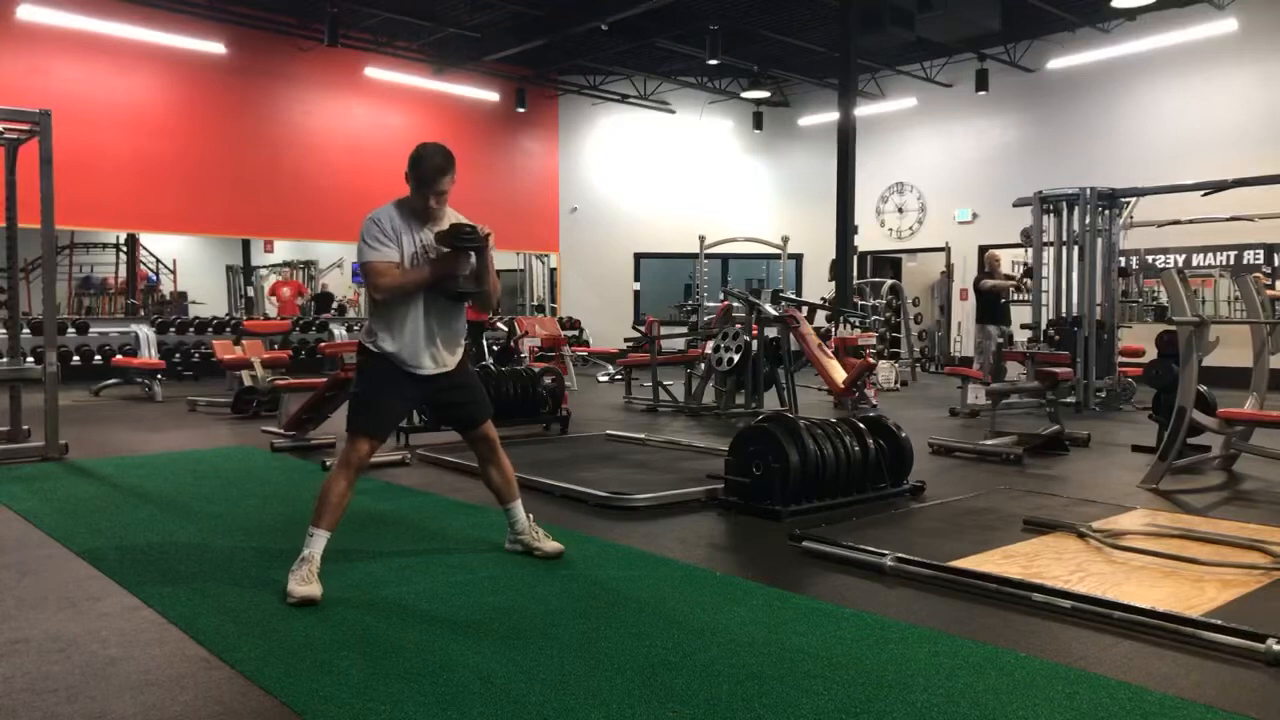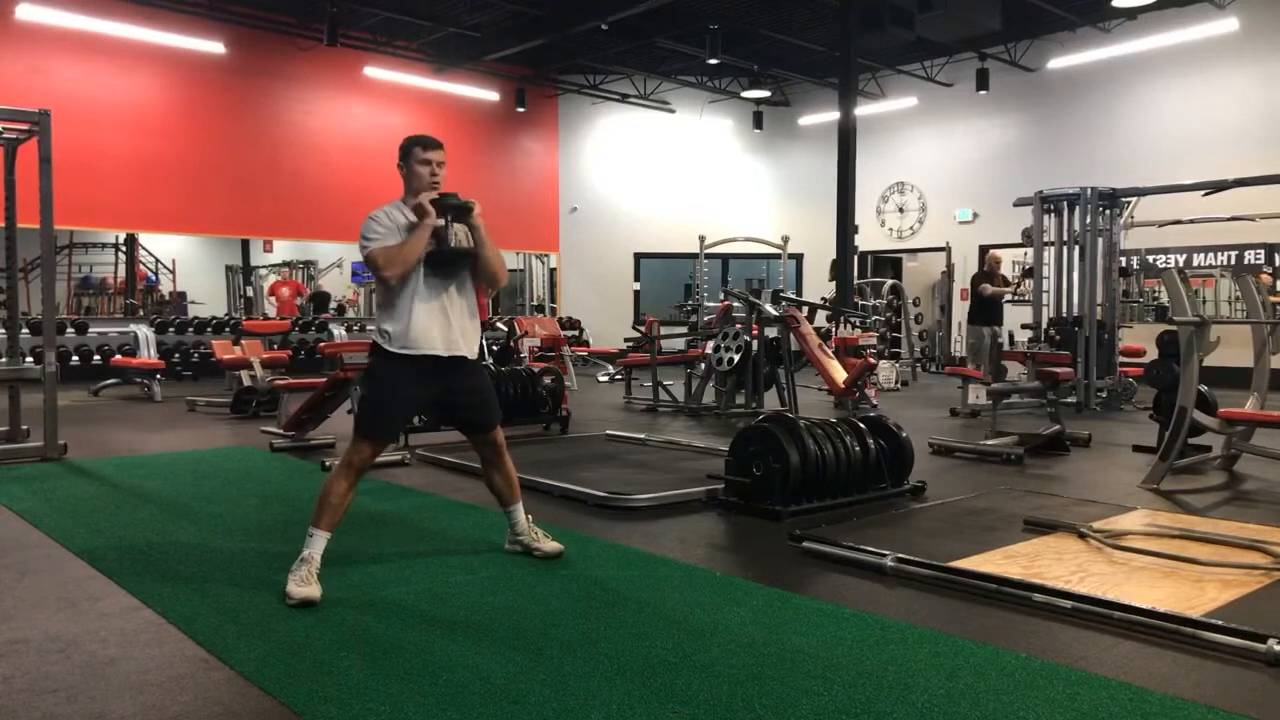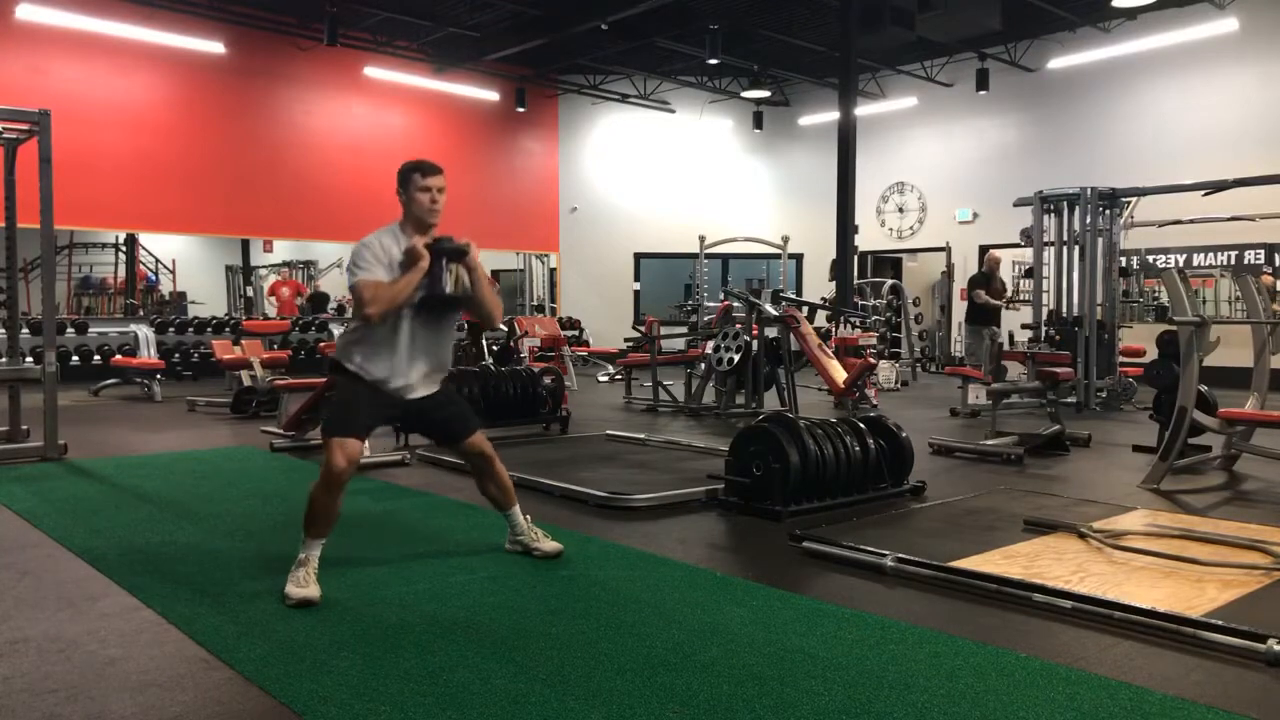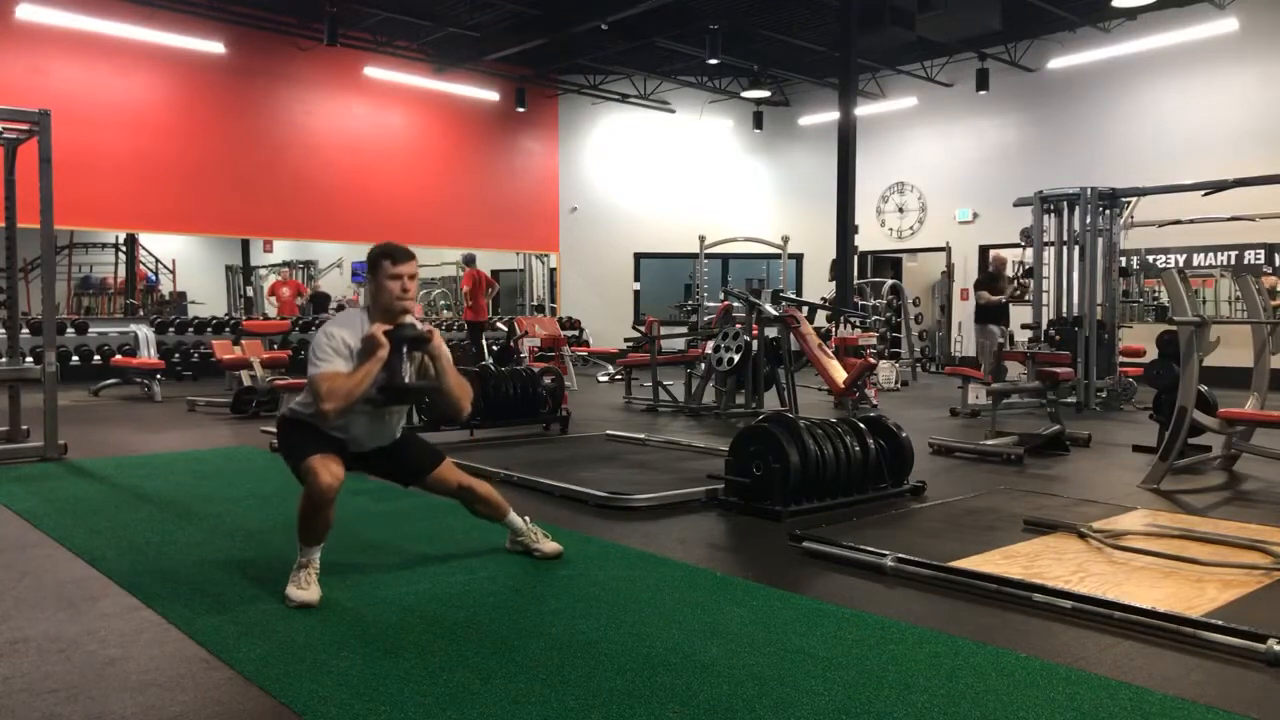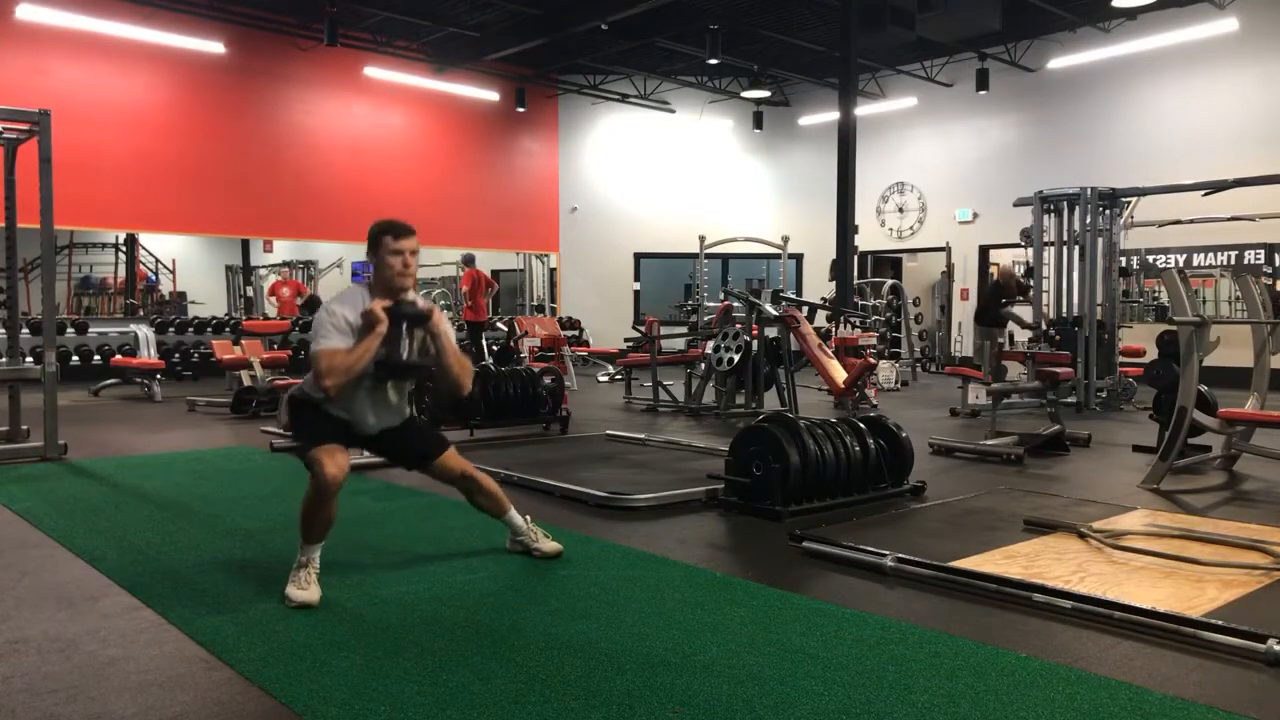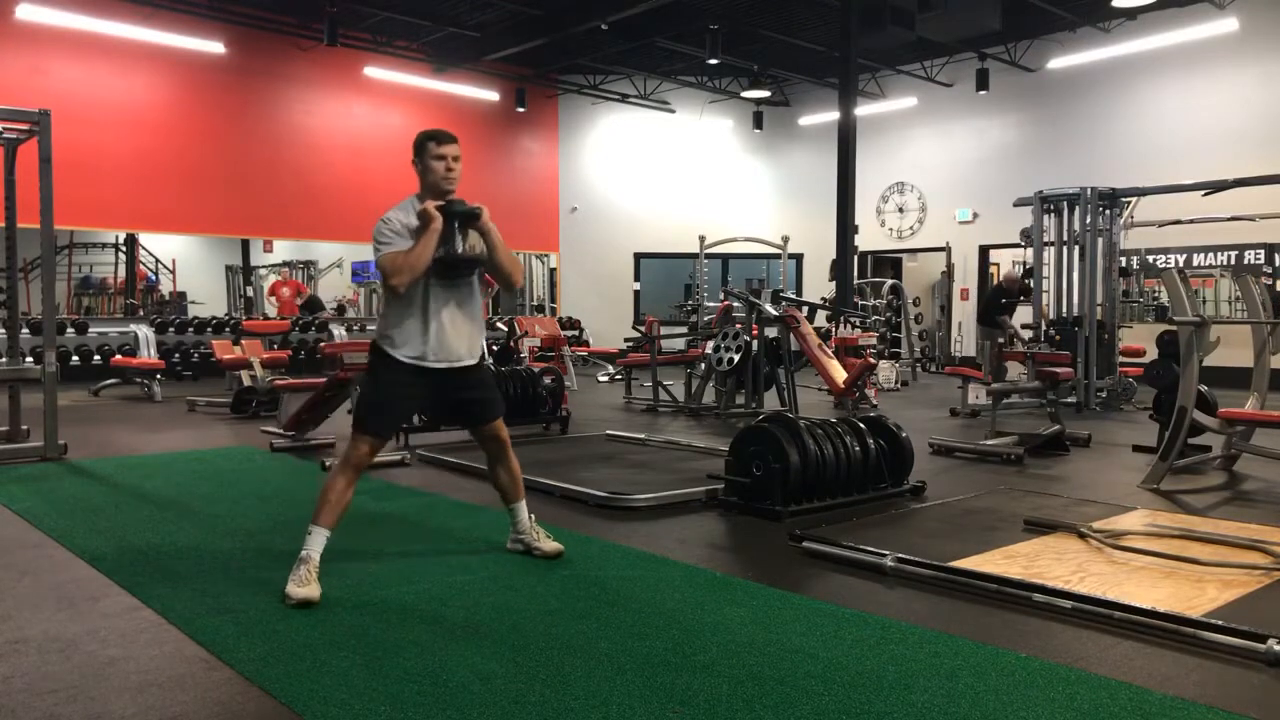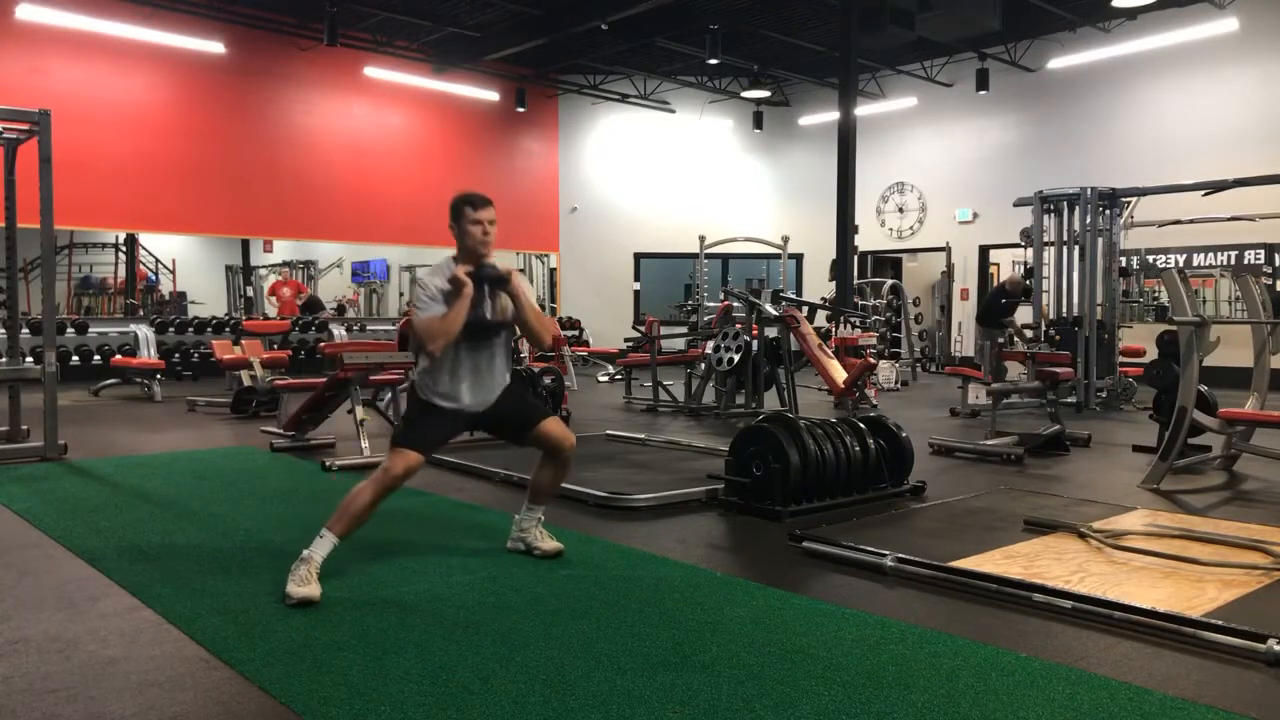
dt=0.7s
person 1, frame 1
left shoulder: (463, 229)
right shoulder: (382, 222)
left elbow: (487, 303)
right elbow: (380, 288)
left wrist: (484, 256)
right wrist: (439, 267)
left hip: (447, 360)
right hip: (388, 360)
left knee: (488, 440)
right knee: (354, 455)
left ankle: (521, 530)
right ankle: (309, 558)
person 1, frame 2
left shoulder: (460, 223)
right shoulder: (383, 220)
left elbow: (497, 280)
right elbow: (389, 271)
left wrist: (477, 227)
right wrist: (424, 225)
left hip: (460, 357)
right hip: (402, 358)
left knee: (493, 444)
right knee: (359, 456)
left ankle: (520, 530)
right ankle: (309, 558)
person 1, frame 3
right shoulder: (375, 247)
left elbow: (493, 317)
right elbow: (371, 308)
left wrist: (473, 266)
right wrist: (417, 267)
left hip: (426, 383)
right hip: (366, 378)
left knee: (482, 452)
right knee: (339, 465)
left ankle: (520, 531)
right ankle: (307, 561)
person 1, frame 4
left shoulder: (421, 336)
right shoulder: (338, 333)
left elbow: (461, 408)
right elbow: (329, 405)
left wrist: (438, 355)
right wrist: (377, 356)
left hip: (383, 436)
right hip: (314, 430)
left knee: (461, 483)
right knee: (326, 481)
left ankle: (522, 532)
right ankle: (307, 564)
person 1, frame 5
left shoulder: (426, 313)
right shoulder: (339, 311)
left elbow: (462, 386)
right elbow: (329, 382)
left wrist: (438, 333)
right wrist: (376, 332)
left hip: (389, 416)
right hip: (323, 410)
left knee: (463, 471)
right knee: (331, 473)
left ankle: (521, 531)
right ankle: (307, 563)
person 1, frame 6
left shoulder: (474, 221)
right shoulder: (396, 221)
left elbow: (514, 281)
right elbow: (397, 280)
left wrist: (488, 231)
right wrist: (432, 229)
left hip: (463, 359)
right hip: (403, 360)
left knee: (499, 441)
right knee: (358, 455)
left ankle: (522, 530)
right ankle: (309, 558)
person 1, frame 7
left shoulder: (511, 280)
right shoulder: (433, 282)
left elbow: (544, 340)
right elbow: (432, 344)
left wrist: (516, 293)
right wrist: (464, 295)
left hip: (496, 392)
right hip: (440, 398)
left knee: (563, 443)
right knee: (392, 472)
left ankle: (526, 528)
right ankle: (311, 559)
